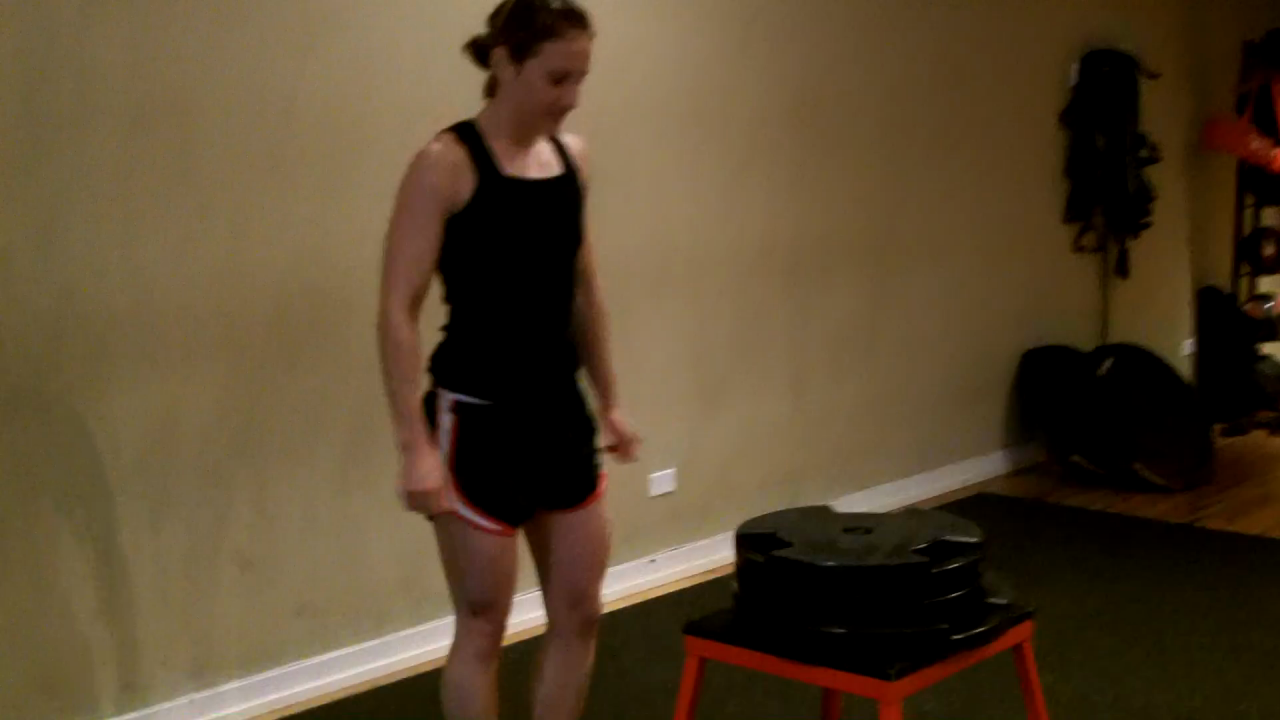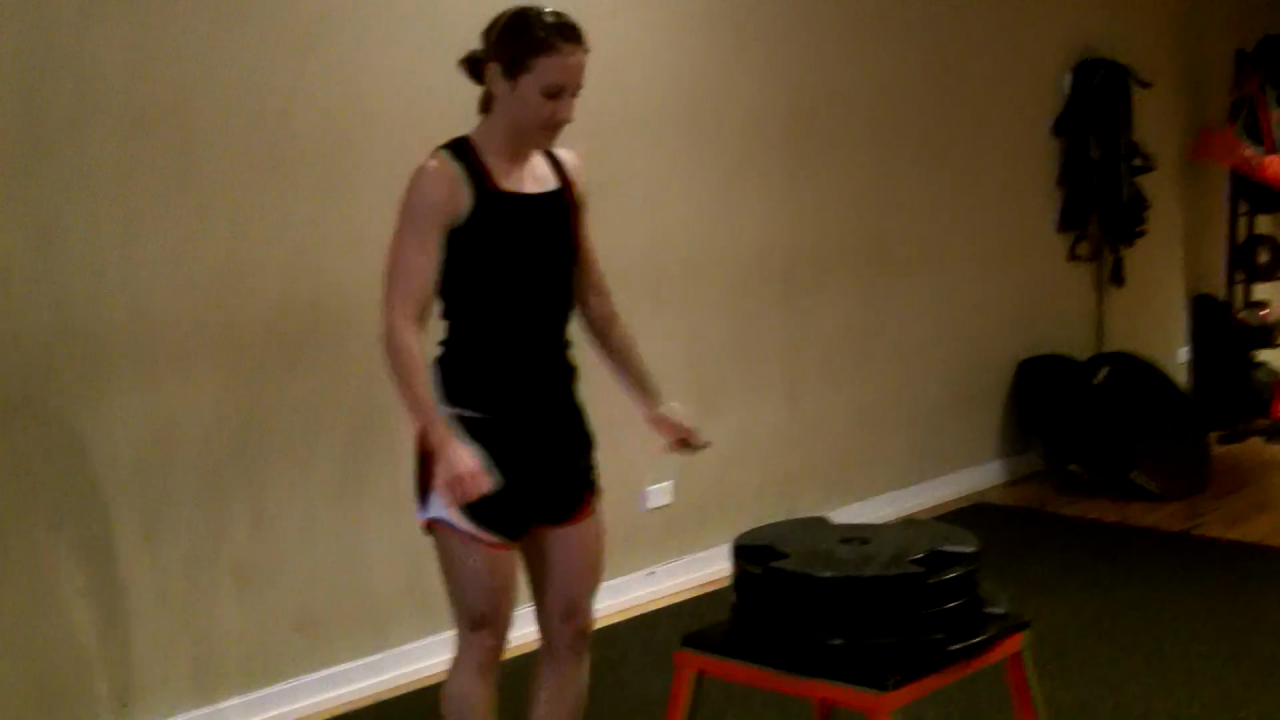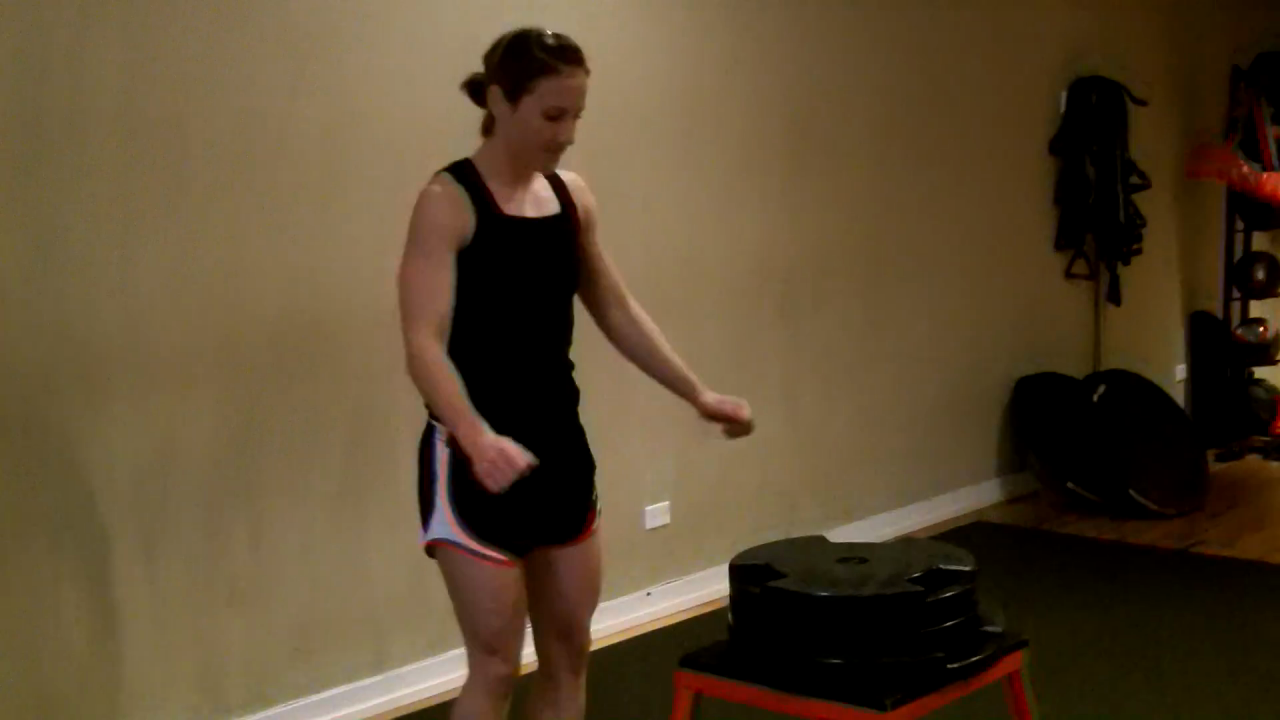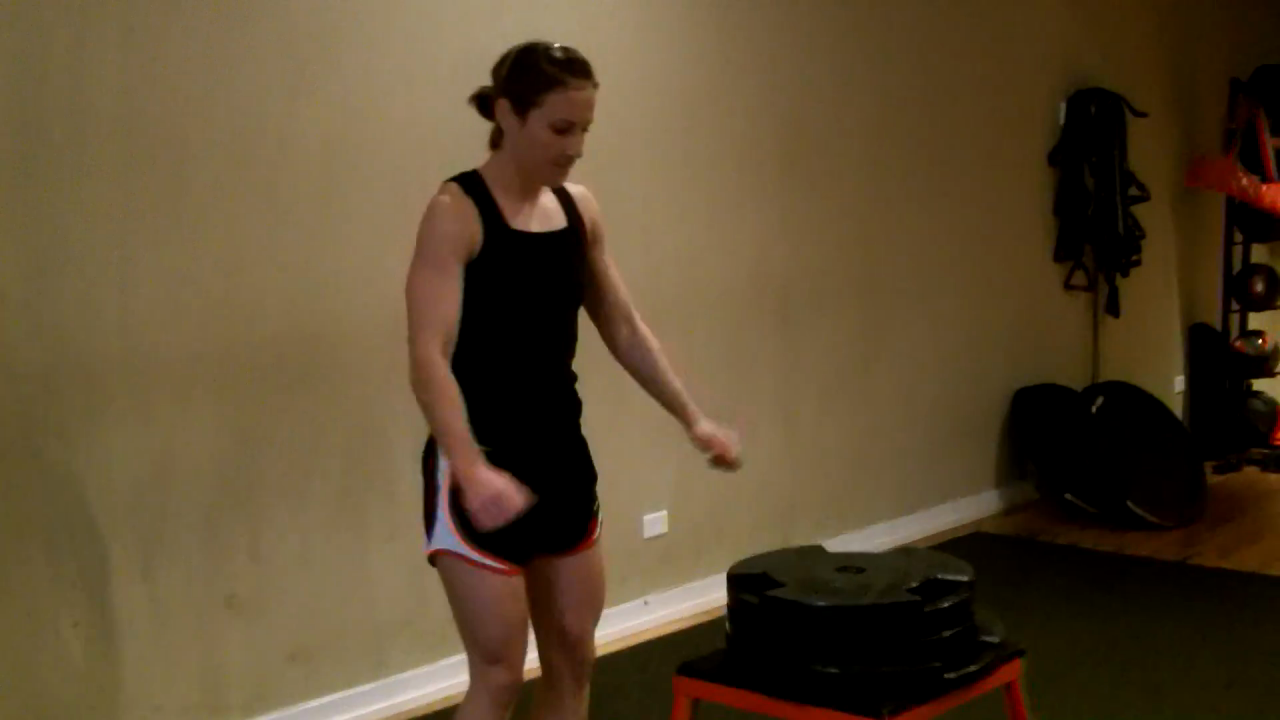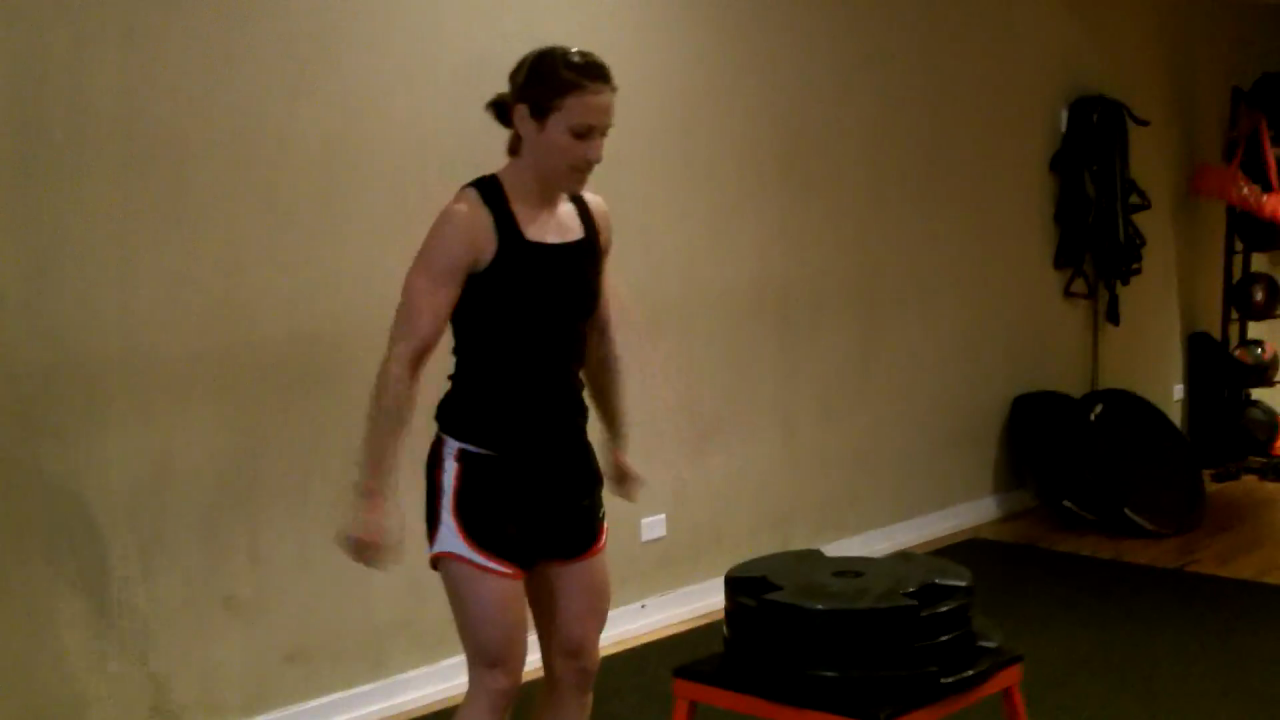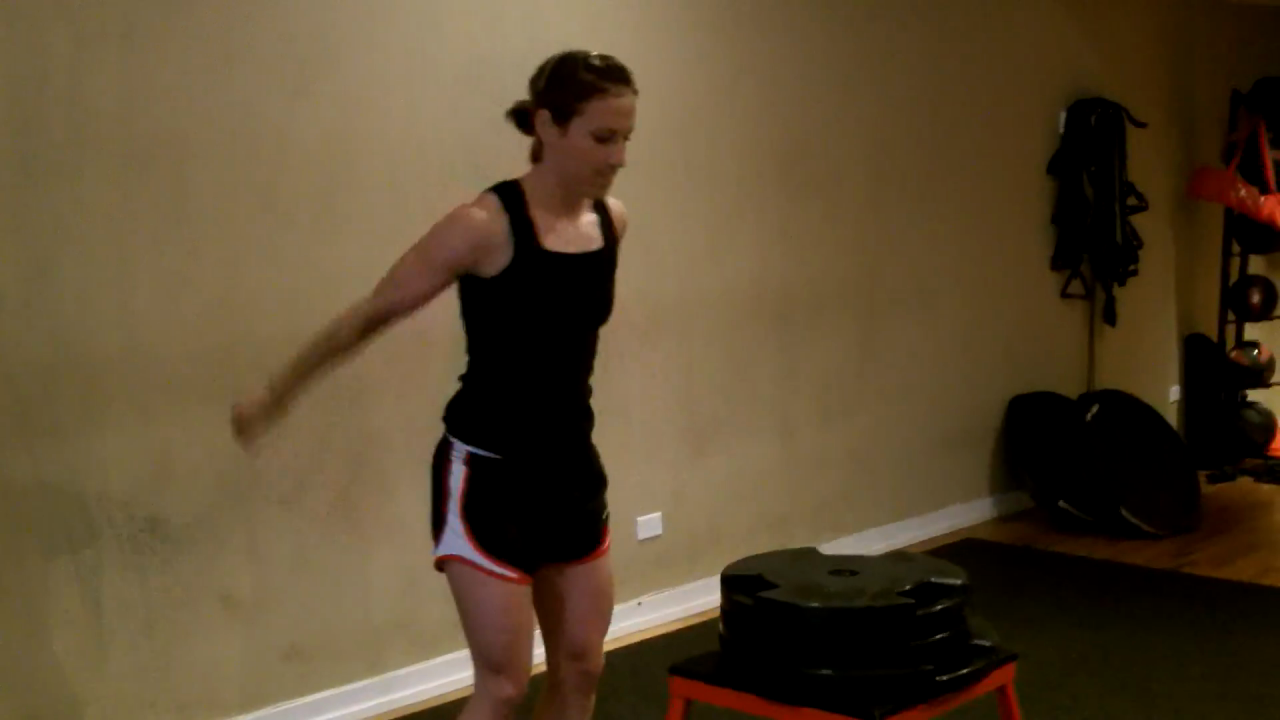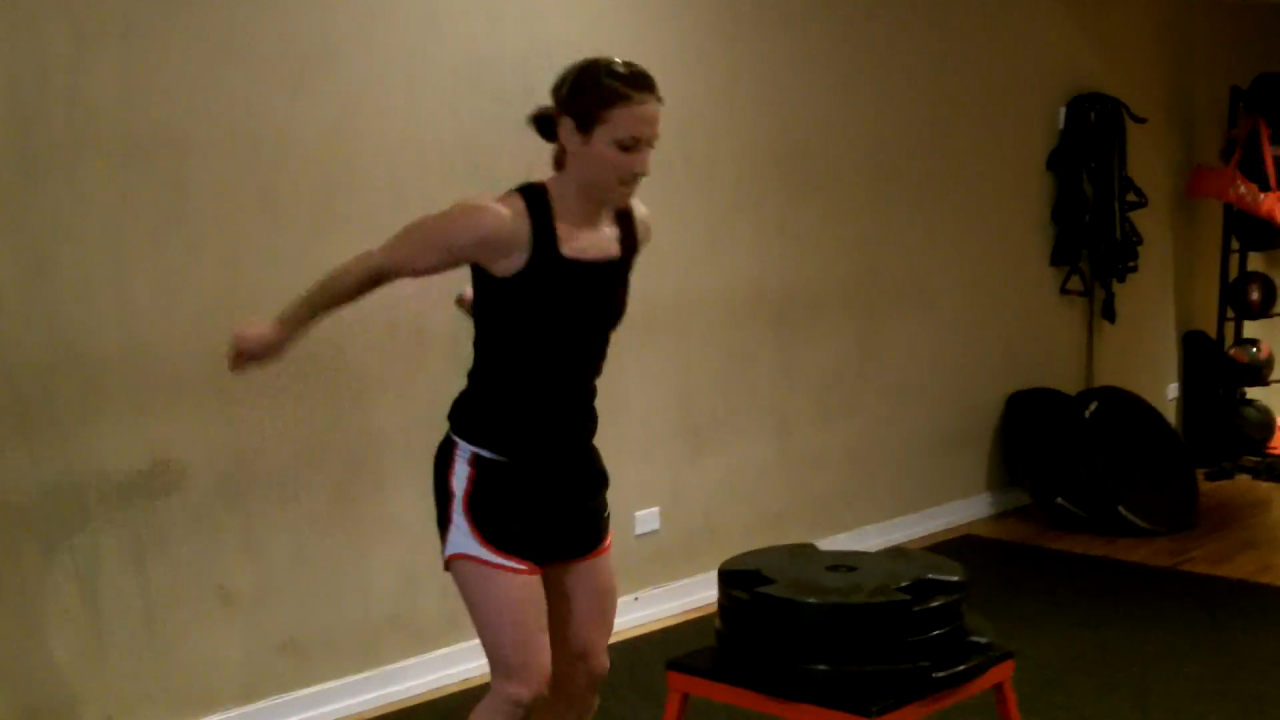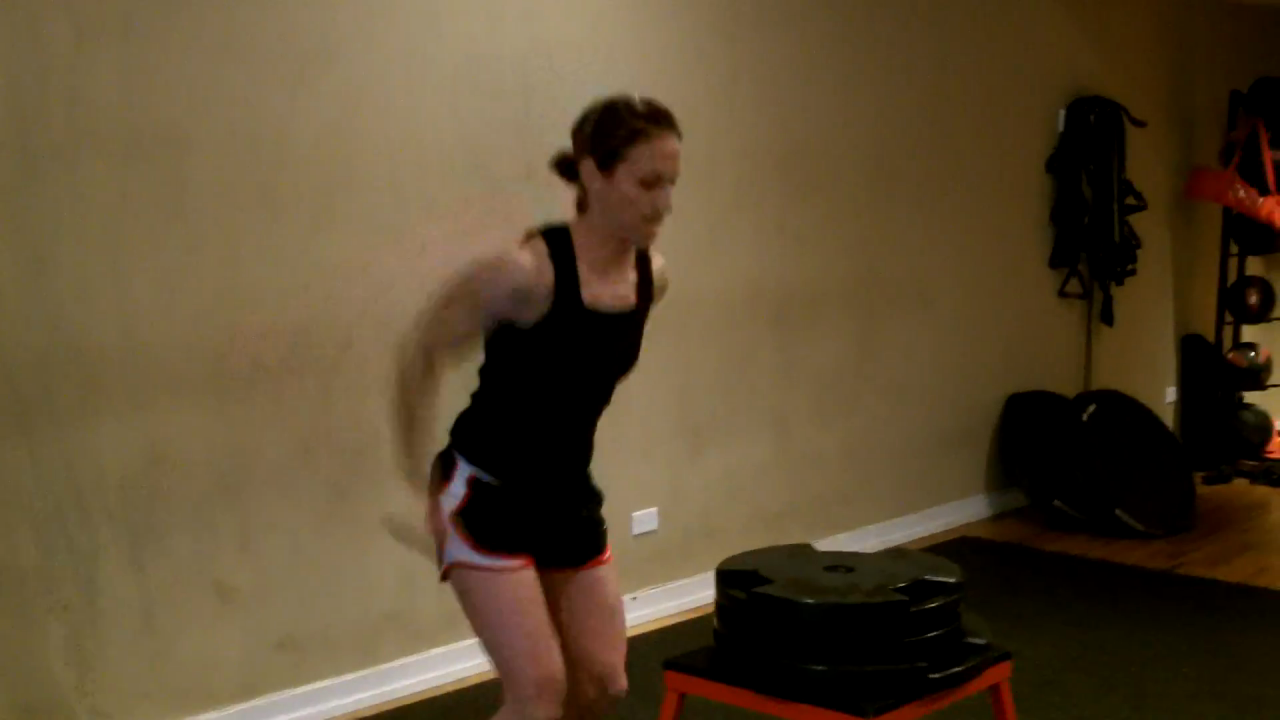
dt=0.1s
person 1, frame 1
left shoulder: (572, 156)
right shoulder: (444, 164)
right elbow: (396, 314)
left wrist: (608, 402)
right wrist: (418, 444)
left hip: (558, 413)
right hip: (476, 419)
left knee: (579, 621)
right knee: (484, 630)
person 1, frame 2
left shoulder: (564, 172)
right shoulder: (442, 180)
left elbow: (595, 301)
right elbow: (402, 326)
left wrist: (652, 400)
right wrist: (443, 443)
left hip: (558, 427)
right hip: (480, 433)
left knee: (570, 635)
right knee: (484, 643)
person 1, frame 3
left shoulder: (570, 195)
right shoulder: (447, 202)
left elbow: (617, 313)
right elbow: (422, 343)
left wrist: (698, 395)
right wrist: (479, 441)
left hip: (561, 443)
right hip: (474, 454)
left knee: (568, 652)
person 1, frame 4
left shoulder: (579, 208)
right shoulder: (456, 212)
left elbow: (622, 329)
right elbow: (430, 358)
left wrist: (693, 420)
right wrist: (472, 471)
left hip: (563, 457)
right hip: (482, 472)
left knee: (572, 662)
person 1, frame 5
left shoulder: (591, 214)
right shoulder: (469, 221)
right elbow: (402, 361)
left wrist: (617, 443)
right wrist: (374, 496)
left hip: (569, 465)
right hip: (481, 471)
person 1, frame 6
left shoulder: (612, 220)
right shoulder: (484, 226)
right elbow: (367, 316)
right wrist: (276, 396)
left hip: (569, 470)
right hip: (486, 474)
person 1, frame 7
left shoulder: (633, 228)
right shoulder: (504, 224)
right elbow: (370, 269)
right wrist: (280, 331)
left hip: (572, 471)
right hip: (486, 472)
person 1, frame 8
left shoulder: (650, 274)
right shoulder: (527, 269)
right elbow: (420, 356)
right wrist: (426, 488)
left hip: (569, 499)
right hip: (484, 497)
